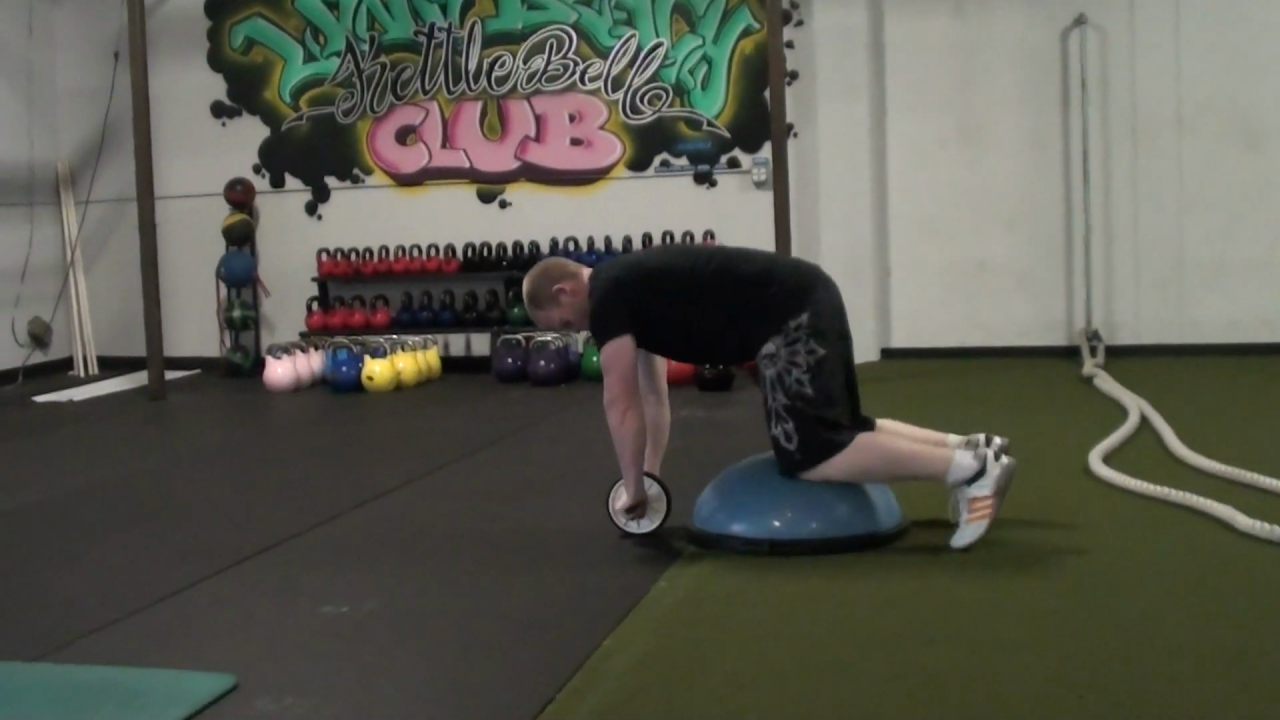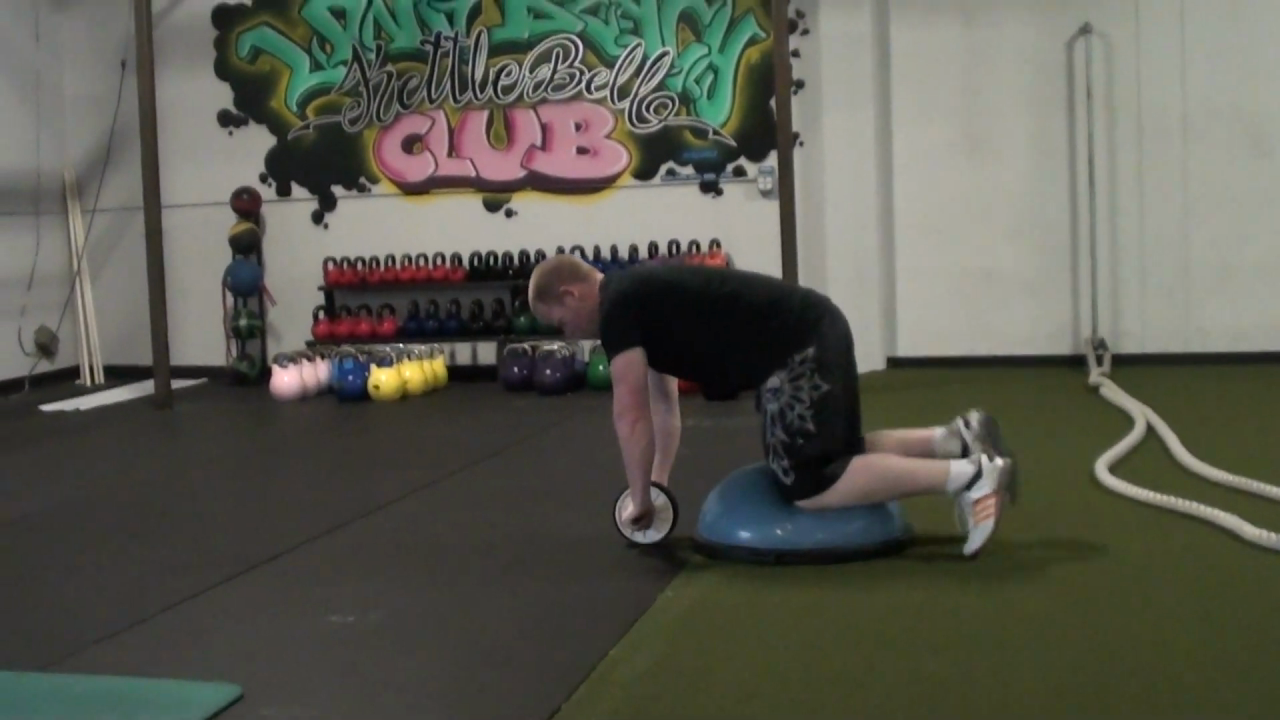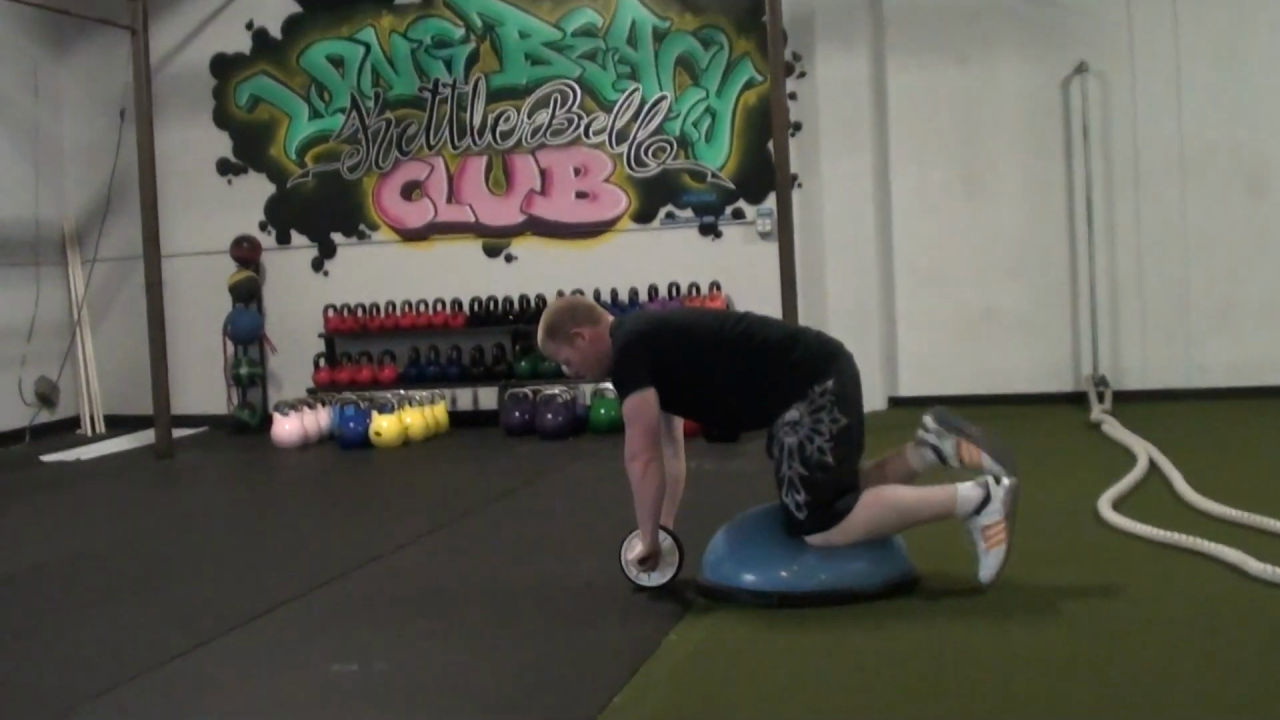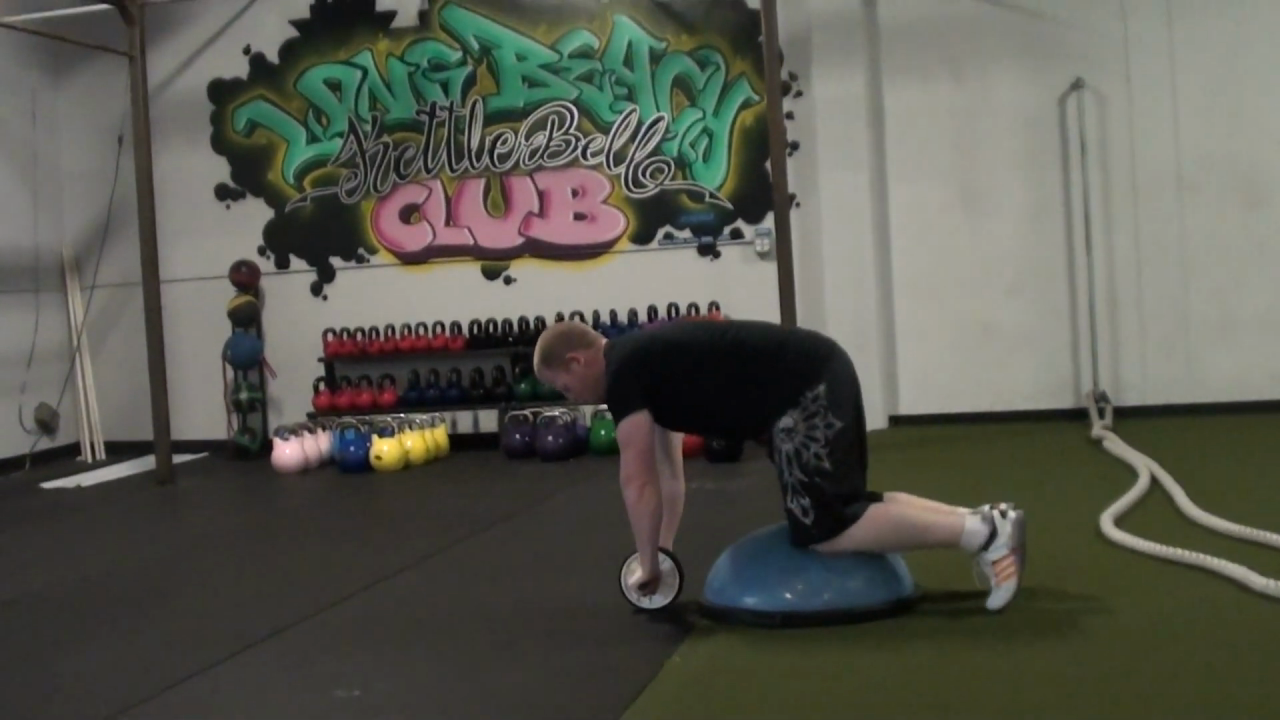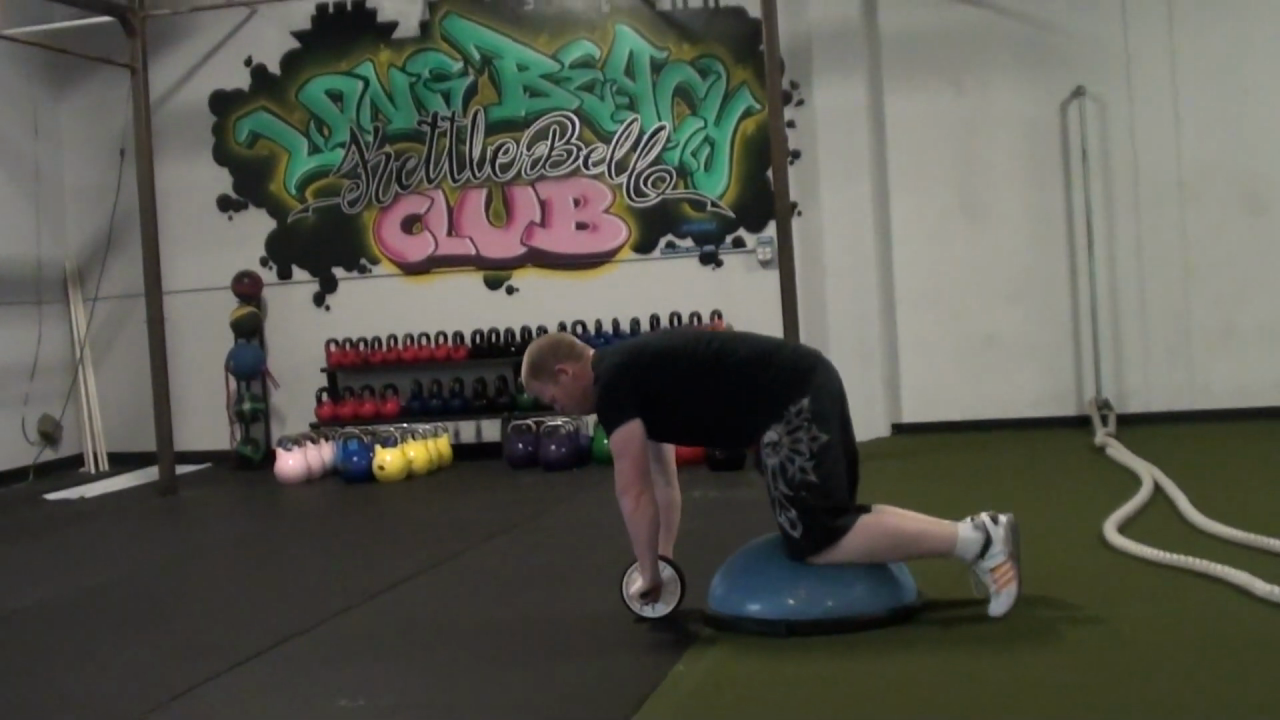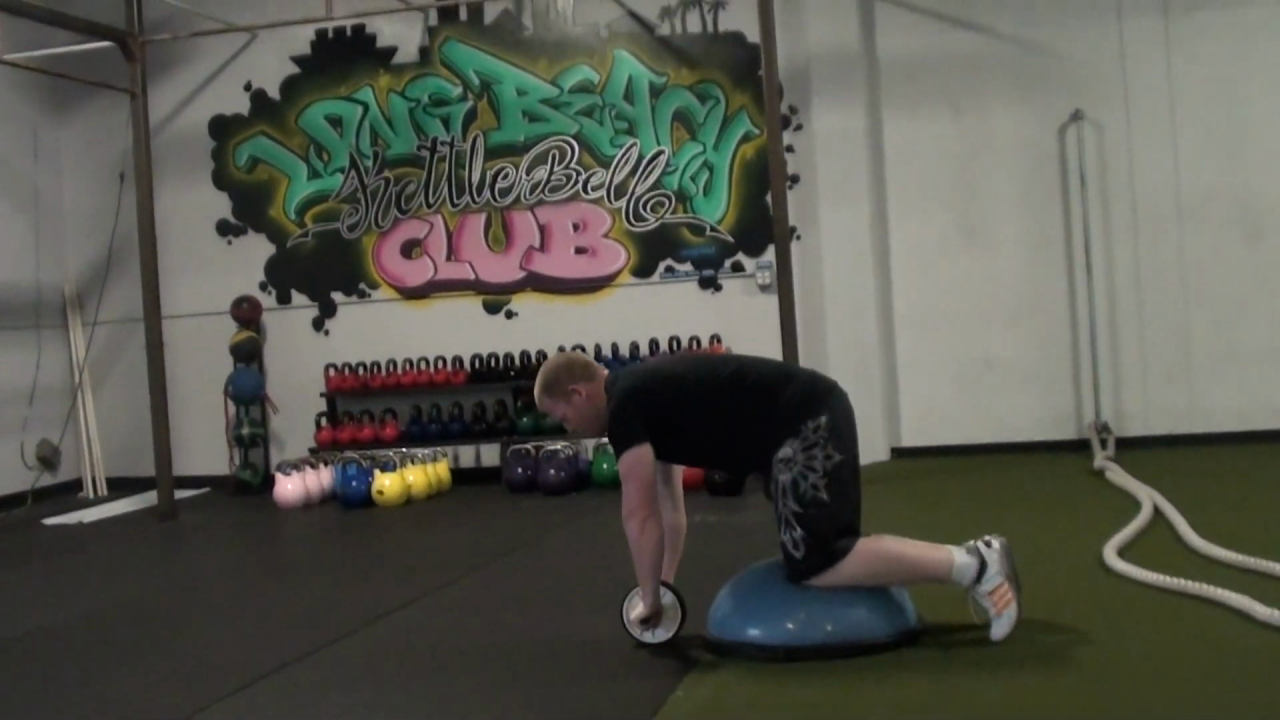
dt=0.4s
person 1, frame 1
left shoulder: (608, 297)
right shoulder: (630, 290)
left elbow: (621, 404)
right elbow: (651, 394)
left wrist: (634, 489)
right wrist: (651, 474)
left hip: (792, 315)
right hip: (807, 300)
left knee: (810, 453)
right knee: (842, 430)
left ankle: (969, 469)
right ankle: (972, 448)
person 1, frame 2
left shoulder: (618, 307)
right shoulder: (640, 297)
left elbow: (630, 415)
right elbow: (663, 402)
left wrist: (641, 500)
right wrist: (660, 484)
left hip: (797, 348)
right hip: (816, 331)
left knee: (808, 484)
right knee: (839, 457)
left ankle: (966, 475)
right ankle: (958, 440)
person 1, frame 3
left shoulder: (630, 349)
right shoulder: (648, 340)
left elbow: (643, 456)
right elbow: (670, 448)
left wrist: (649, 541)
right wrist: (667, 528)
left hip: (811, 385)
right hip: (820, 376)
left knee: (819, 524)
right knee: (826, 501)
left ankle: (976, 498)
right ankle: (929, 449)
person 1, frame 4
left shoulder: (623, 370)
right shoulder: (644, 361)
left elbow: (637, 479)
right elbow: (667, 466)
left wrist: (649, 565)
right wrist: (665, 549)
left hip: (805, 389)
right hip: (820, 375)
left knee: (824, 528)
right knee: (843, 509)
left ankle: (980, 534)
right ankle: (983, 520)
person 1, frame 5
left shoulder: (612, 380)
right shoulder: (635, 373)
left elbow: (634, 489)
right elbow: (662, 476)
left wrist: (650, 574)
right wrist: (664, 558)
left hip: (792, 401)
right hip: (808, 383)
left knee: (816, 539)
right knee: (833, 518)
left ankle: (974, 541)
right ankle: (975, 530)
person 1, frame 6
left shoulder: (625, 404)
right shoulder: (645, 395)
left elbow: (640, 514)
right elbow: (668, 500)
left wrist: (650, 599)
right wrist: (667, 584)
left hip: (803, 422)
right hip: (815, 414)
left knee: (815, 562)
right knee: (835, 548)
left ankle: (969, 567)
right ankle: (972, 556)
